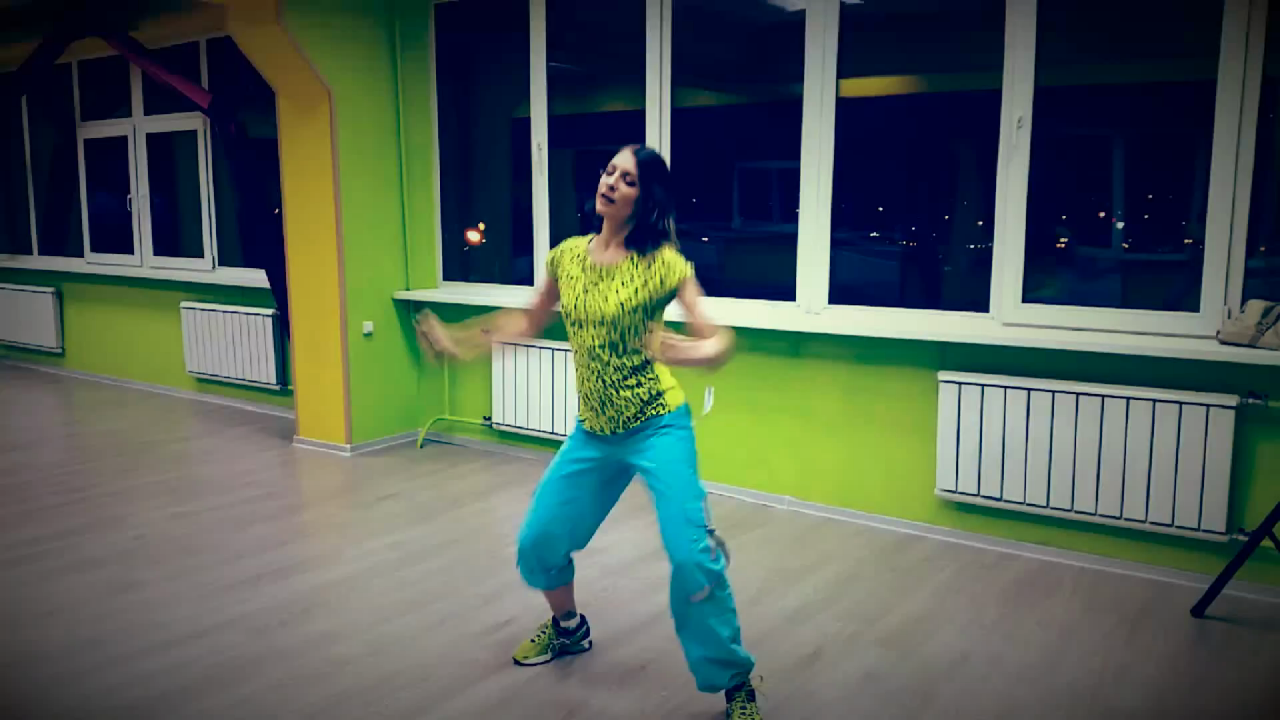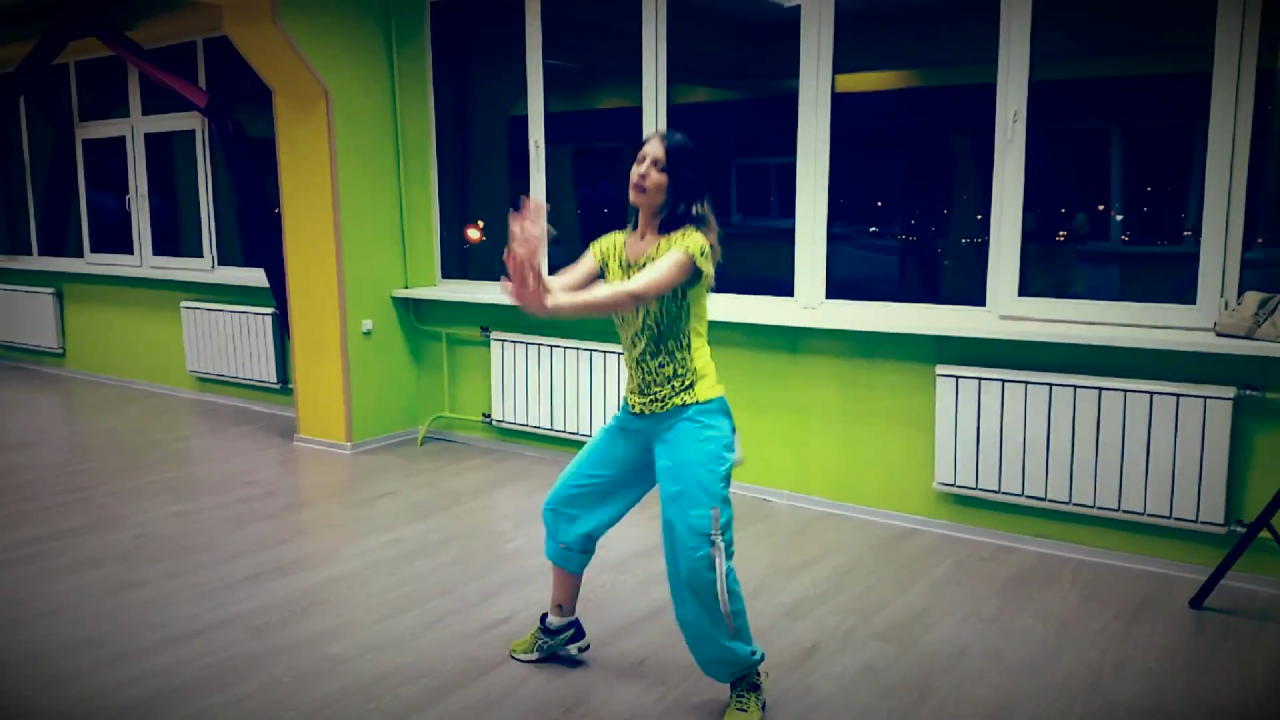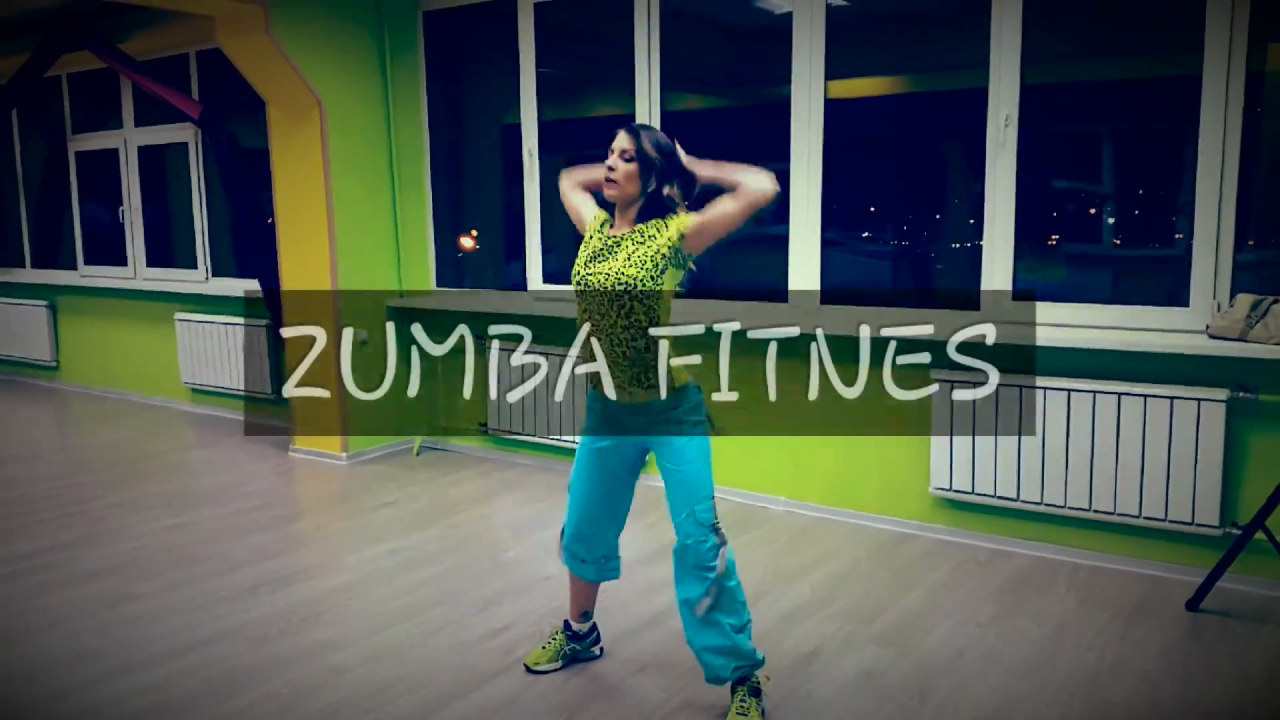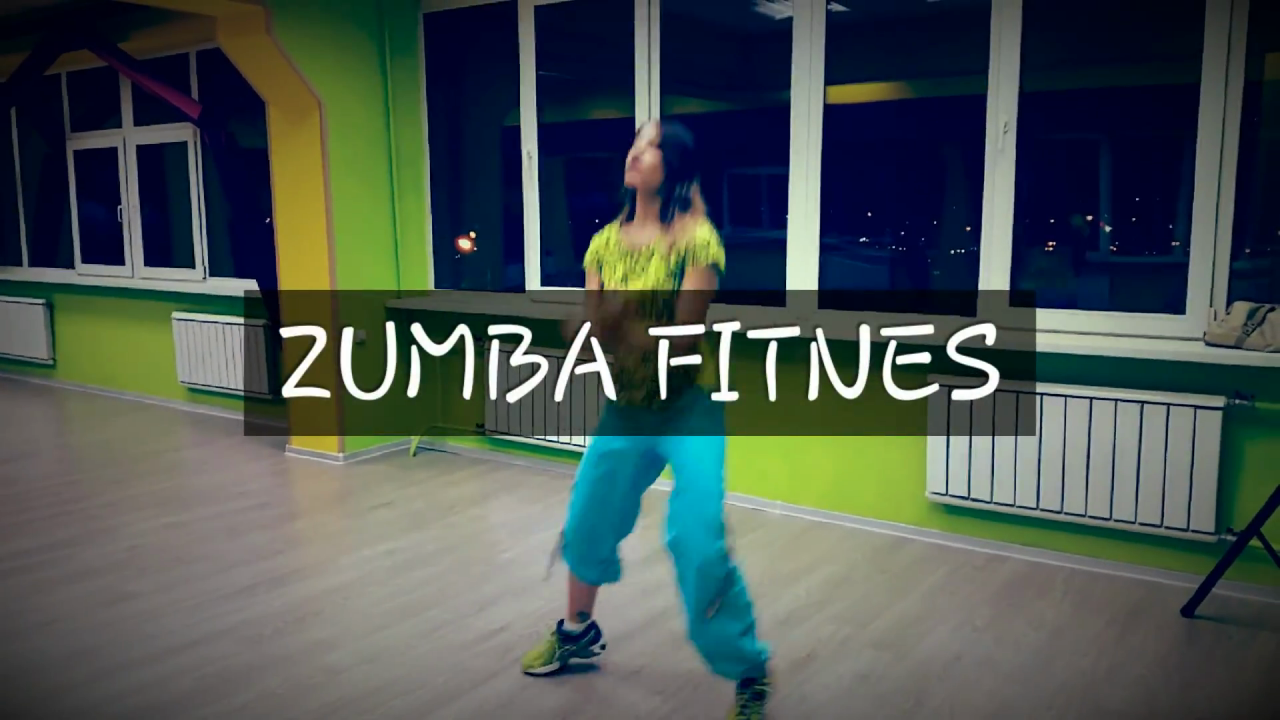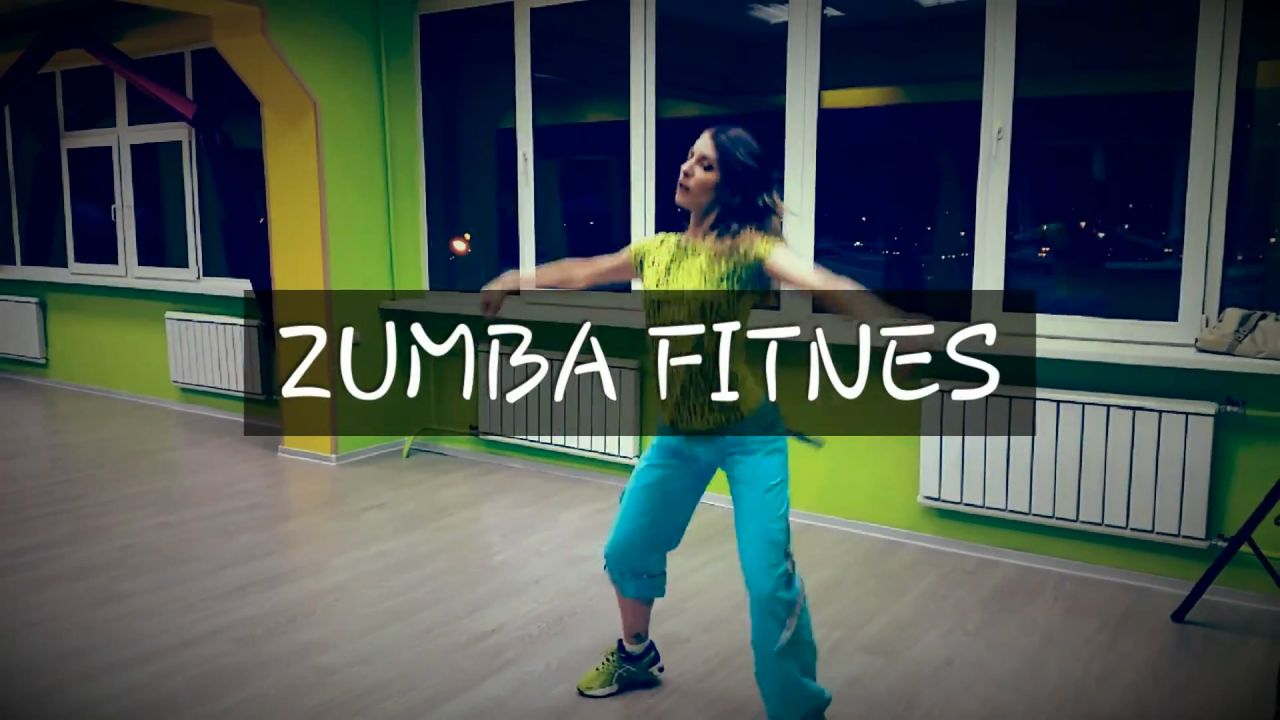
dt=0.7s
person 1, frame 1
left shoulder: (664, 264)
right shoulder: (567, 255)
left elbow: (720, 345)
right elbow: (529, 322)
left wrist: (682, 350)
right wrist: (460, 341)
left hip: (657, 427)
right hip: (594, 433)
left knee: (691, 555)
right knee: (539, 542)
right ankle: (568, 626)
person 1, frame 2
left shoulder: (691, 243)
right shoulder: (608, 246)
left elbow: (632, 294)
right elbow: (557, 293)
left wrist: (548, 305)
right wrist: (528, 258)
left hip: (693, 418)
right hip: (635, 418)
left knee: (695, 554)
right knee: (567, 506)
right ankle: (561, 626)
person 1, frame 3
left shoulder: (674, 232)
right shoulder: (594, 227)
left elbow: (764, 188)
right elbow: (568, 179)
left wrist: (697, 169)
right wrist: (611, 173)
left hip: (673, 409)
right hip: (606, 409)
left knee: (697, 541)
right knee: (585, 528)
right ankle: (579, 632)
person 1, frame 4
left shoulder: (695, 240)
right shoulder: (605, 243)
left elbow: (687, 338)
right elbow: (585, 329)
left wrist: (623, 330)
right wrist: (592, 322)
left hip: (688, 410)
right hip: (624, 411)
left knee: (698, 543)
right knee: (587, 528)
right ankle: (577, 630)
person 1, frame 5
left shoulder: (749, 245)
right shoulder: (659, 248)
left elbow: (822, 287)
right elbow: (590, 272)
left wrist: (873, 320)
right wrist: (520, 280)
left hip: (750, 432)
right hip: (680, 430)
left knee: (768, 575)
right knee: (629, 549)
right ankle: (637, 654)
